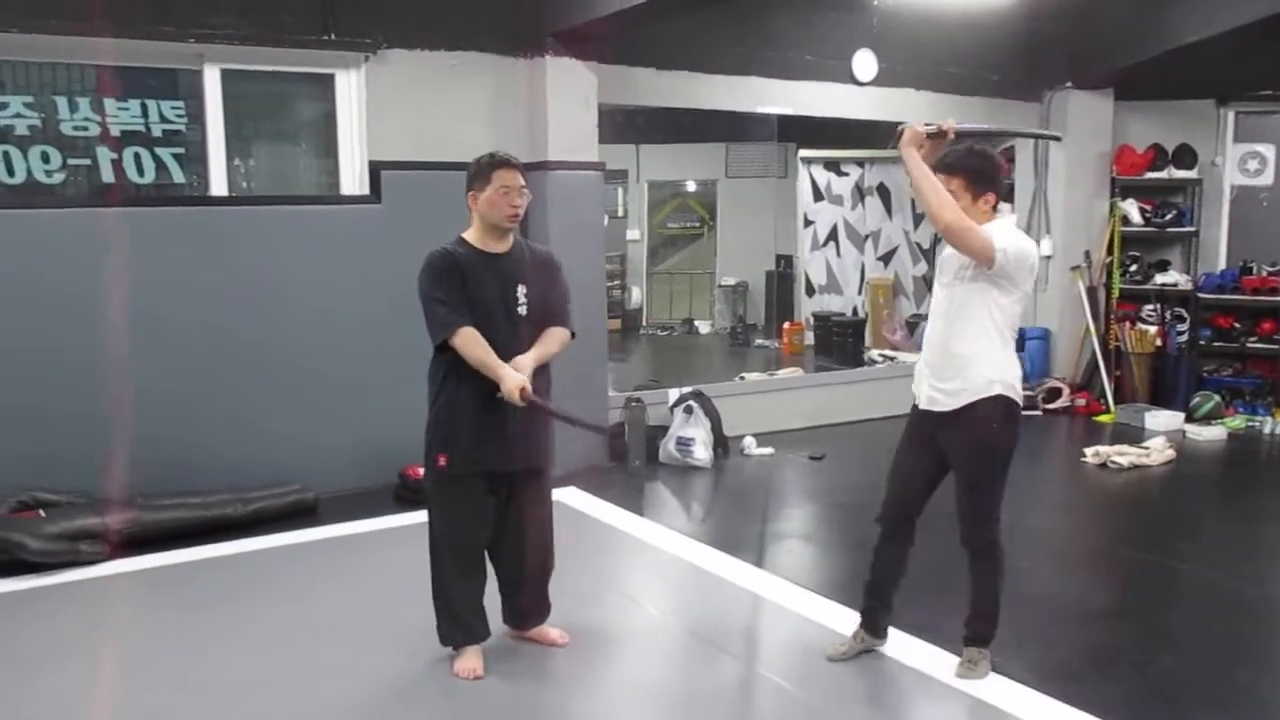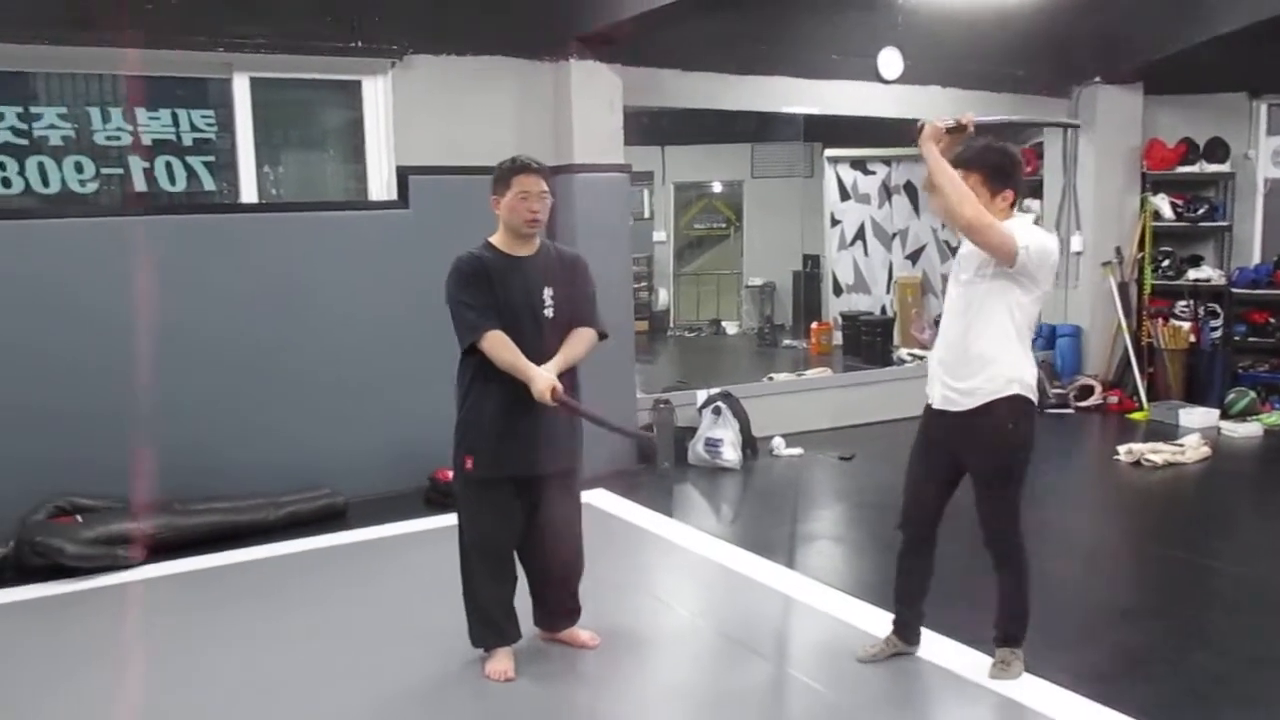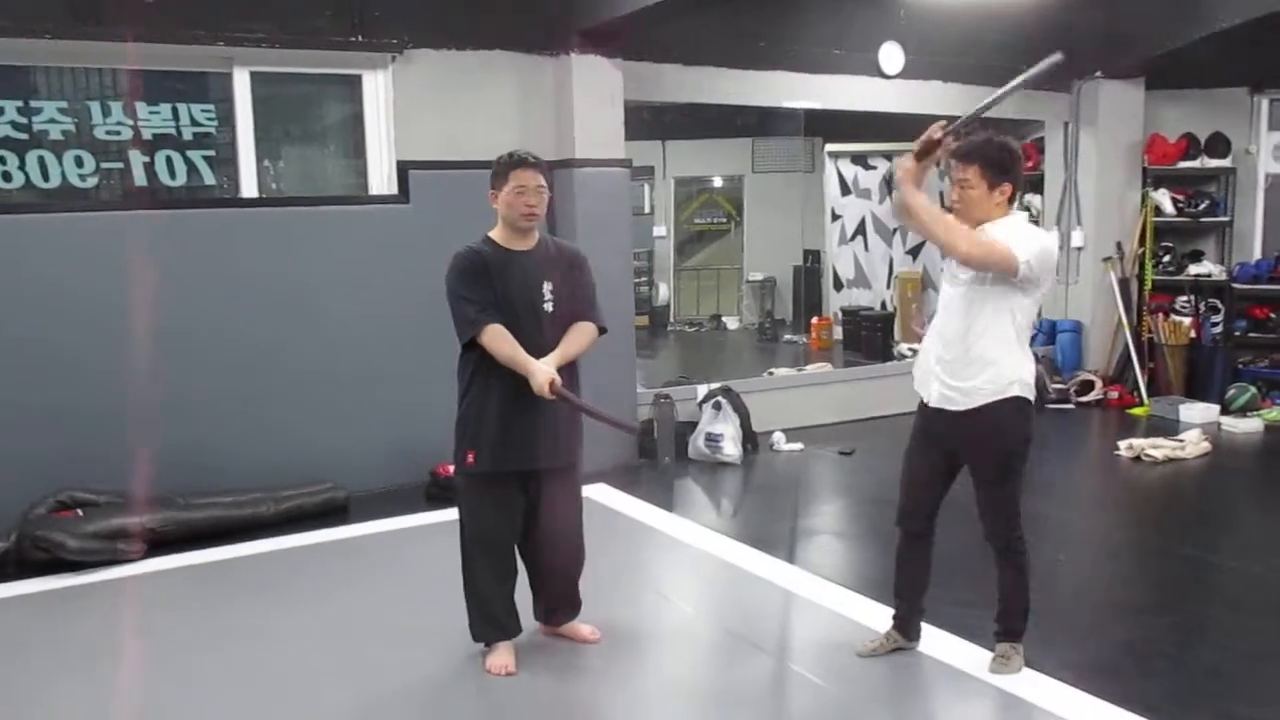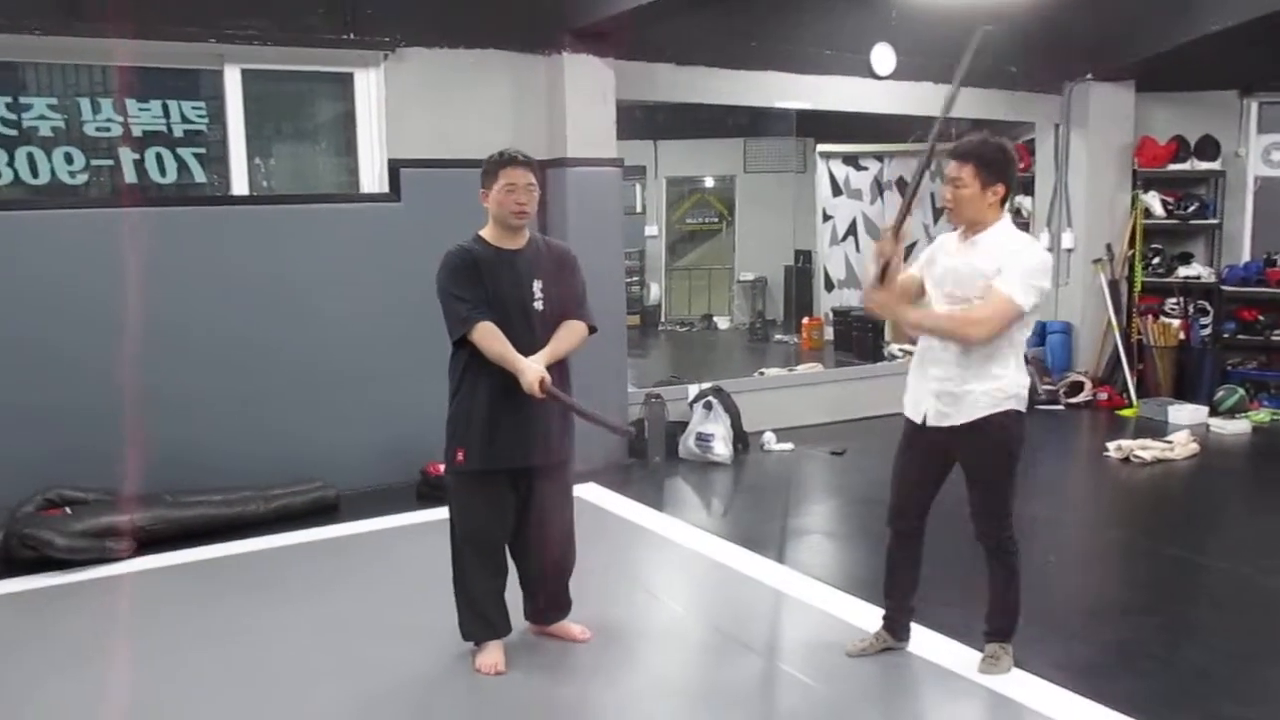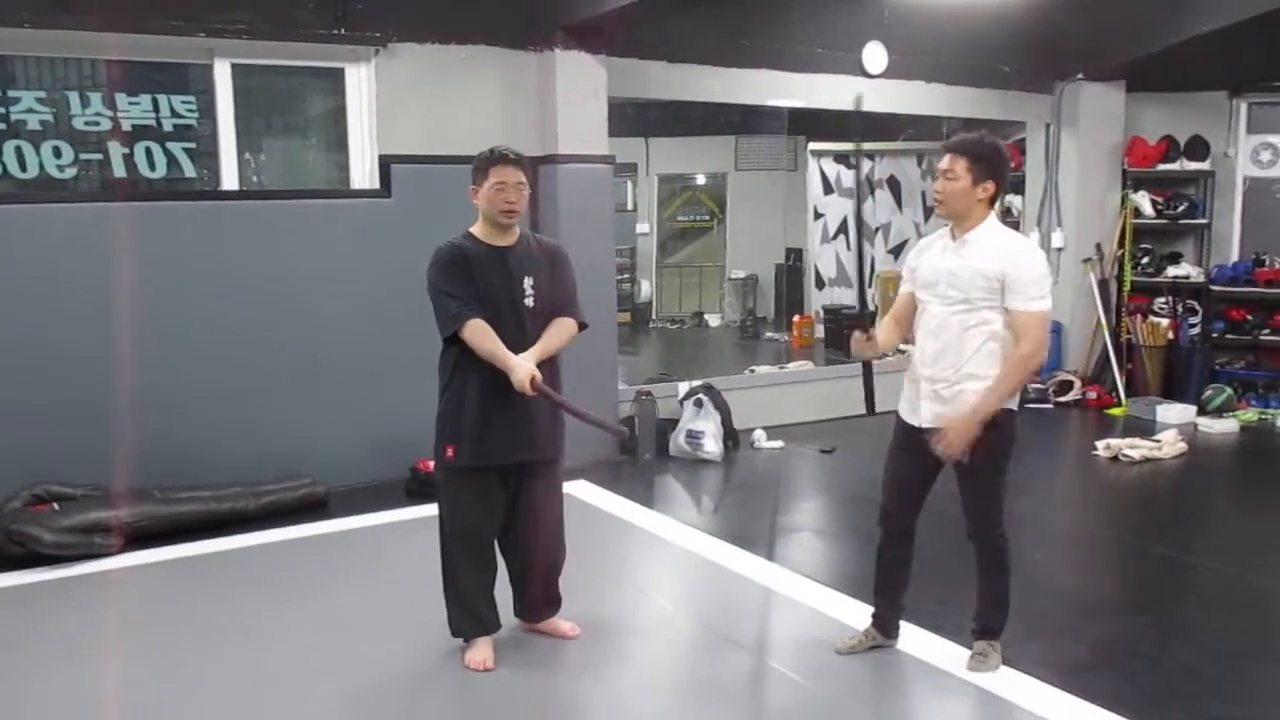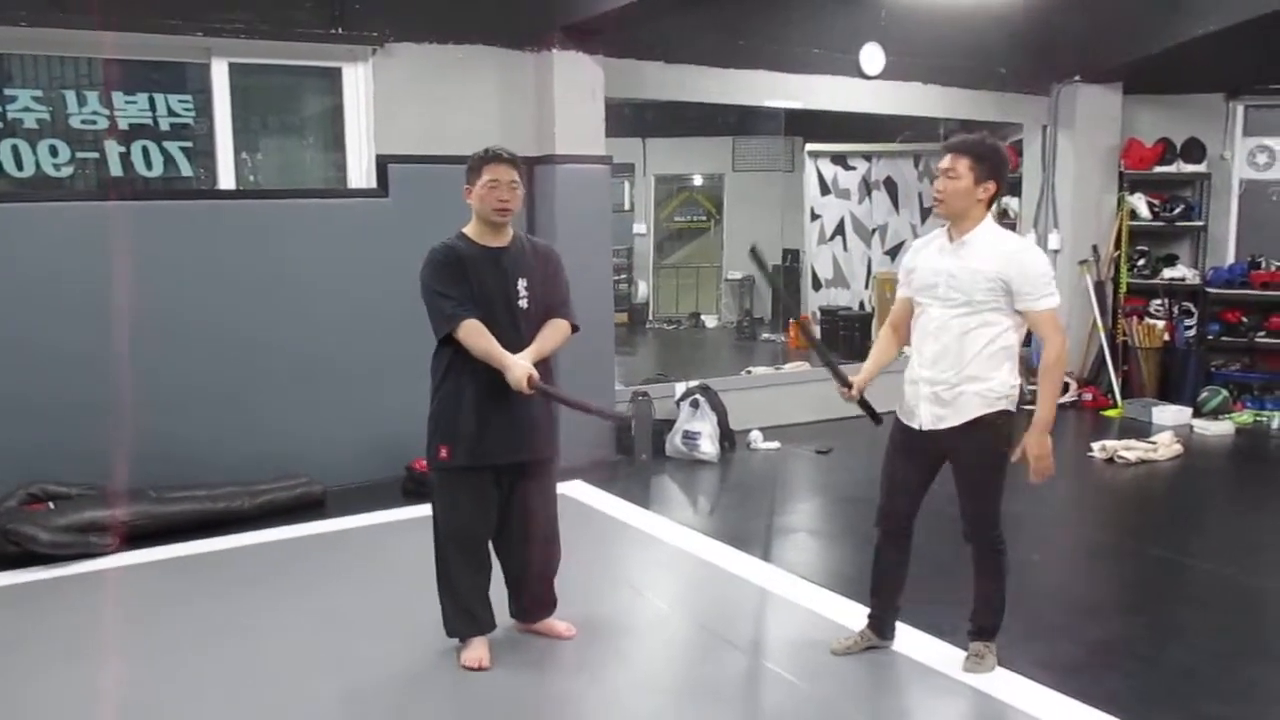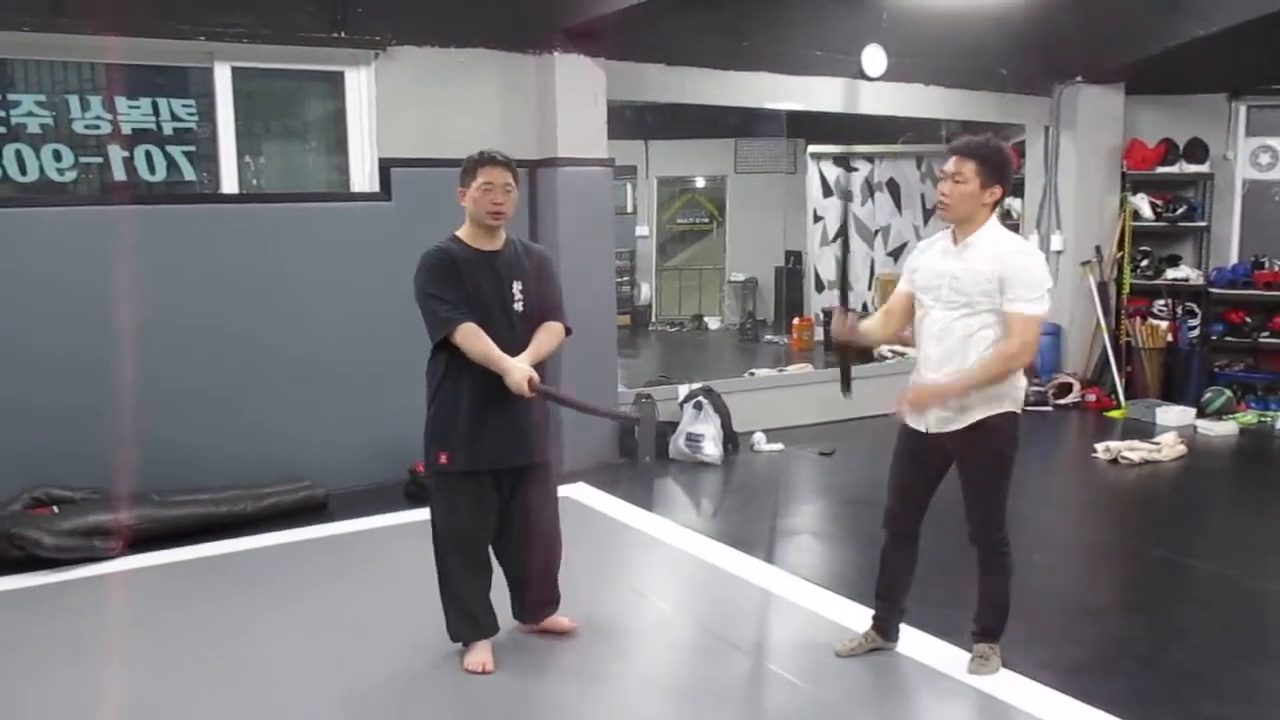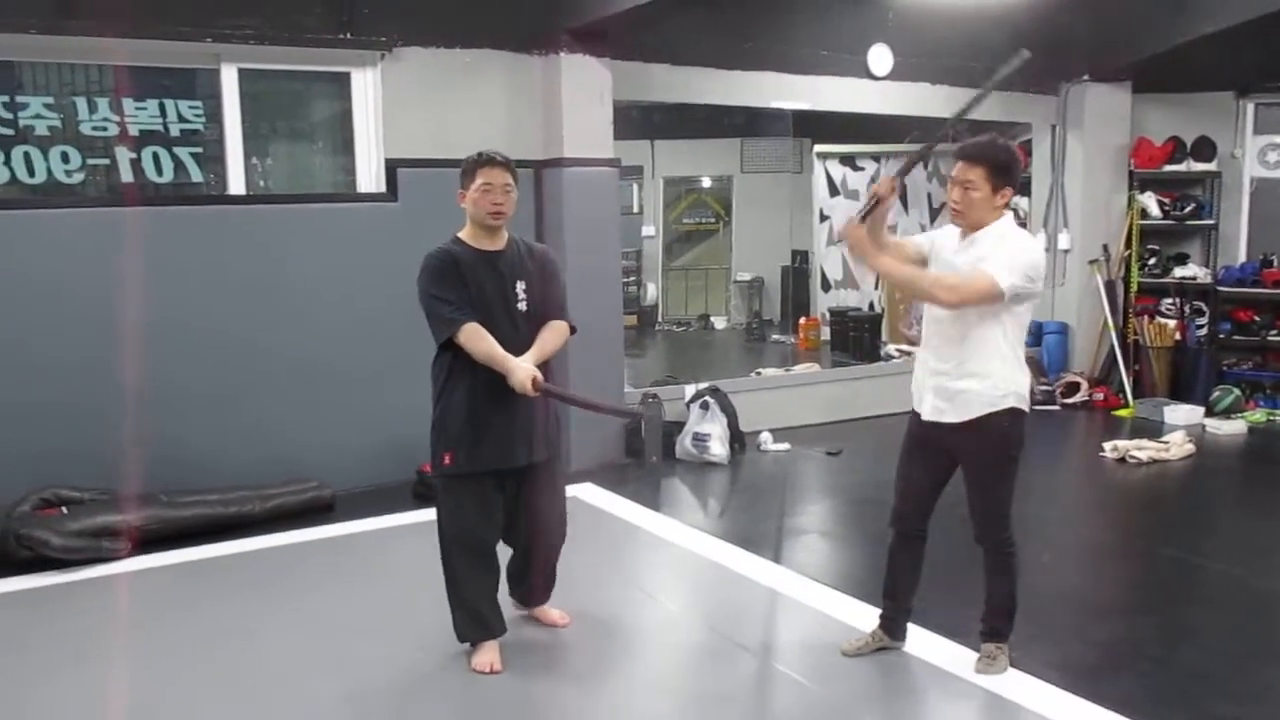
dt=0.2s
person 1, frame 1
left shoulder: (1015, 249)
right shoulder: (961, 235)
left elbow: (950, 223)
right elbow: (926, 200)
left wrist: (912, 155)
right wrist: (929, 154)
left hip: (984, 407)
right hip: (931, 403)
left knee: (978, 534)
right knee: (894, 515)
left ankle: (977, 644)
right ankle: (872, 626)
person 1, frame 2
left shoulder: (1035, 246)
right shoulder: (974, 237)
left elbow: (969, 216)
right elbow: (936, 196)
left wrist: (931, 150)
right wrist: (945, 150)
left hip: (998, 408)
right hip: (945, 404)
left knee: (1001, 536)
right knee: (916, 523)
left ankle: (1010, 645)
right ankle: (905, 632)
person 1, frame 3
left shoulder: (1034, 244)
right shoulder: (968, 235)
left elbow: (965, 248)
right elbow: (910, 214)
left wrist: (911, 184)
right wrist: (923, 163)
left hip: (996, 407)
right hip: (938, 402)
left knee: (1002, 531)
right knee: (913, 519)
left ankle: (1010, 639)
right ankle: (905, 626)
person 1, frame 4
left shoulder: (1026, 256)
right shoulder: (944, 247)
left elbow: (978, 327)
right elbow: (897, 294)
left wrist: (902, 313)
right wrist: (886, 267)
left hip: (989, 417)
right hip: (927, 411)
left knee: (994, 533)
right knee: (903, 520)
left ankle: (1000, 640)
right ankle: (895, 626)
person 1, frame 5
left shoulder: (1019, 255)
right shoulder: (925, 249)
left elbow: (1031, 350)
right elbow: (900, 319)
left wrist: (974, 417)
right wrist: (876, 340)
left hip: (981, 419)
right hip: (918, 411)
left knee: (985, 532)
right knee: (894, 520)
left ankle: (988, 638)
right ankle: (884, 624)
person 1, frame 6
left shoulder: (1018, 255)
right shoulder: (919, 251)
left elbow: (1053, 344)
right elbow: (897, 326)
left wrist: (1040, 428)
right wrist: (866, 374)
left hip: (981, 418)
right hip: (916, 413)
left knee: (983, 534)
right knee: (891, 521)
left ankle: (984, 638)
right ankle: (880, 625)
person 1, frame 7
left shoulder: (1018, 258)
right shoulder: (926, 251)
left elbow: (1021, 349)
right elbow: (893, 319)
left wrist: (947, 390)
right wrist: (858, 331)
left hip: (984, 419)
right hip: (922, 415)
left knee: (987, 535)
right knee: (899, 524)
left ankle: (988, 640)
right ankle: (884, 627)
person 1, frame 8
left shoulder: (1022, 252)
right shoulder: (945, 239)
left elbow: (954, 293)
right elbow: (890, 254)
left wrist: (876, 258)
right wrist: (876, 217)
left hip: (990, 415)
right hip: (930, 409)
left knee: (992, 534)
right knee: (906, 521)
left ankle: (995, 639)
right ankle: (891, 626)
person 2, frame 1
left shoulder: (542, 263)
right shoulder: (444, 264)
left elbow: (559, 327)
right elbow: (459, 331)
left wrist: (529, 360)
right wrist: (502, 373)
left hip: (527, 422)
right hip: (462, 425)
left knee: (529, 532)
right knee: (460, 537)
left ankle: (527, 617)
right ankle: (466, 638)
person 2, frame 2
left shoulder: (570, 266)
right shoulder: (471, 269)
left elbow: (587, 329)
right elbow: (486, 335)
left wrist: (554, 367)
right wrist: (531, 374)
left hip: (555, 423)
right hip: (490, 427)
left knee: (559, 532)
right knee: (489, 540)
left ankle: (557, 619)
right ankle: (497, 640)
person 2, frame 3
left shoulder: (569, 260)
right shoulder: (470, 264)
left elbow: (587, 323)
right elbow: (486, 329)
left wrist: (552, 362)
right wrist: (530, 368)
left hip: (556, 416)
right hip: (490, 420)
left knee: (559, 527)
right knee: (490, 534)
left ankle: (558, 614)
right ankle: (498, 635)
person 2, frame 4
left shoulder: (559, 259)
right shoulder: (462, 262)
left elbow: (578, 322)
right elbow: (478, 327)
left wrist: (541, 359)
right wrist: (519, 366)
left hip: (547, 415)
right hip: (481, 418)
left knee: (550, 526)
right knee: (480, 533)
left ankle: (548, 613)
right ankle: (488, 634)
person 2, frame 5
left shoulder: (550, 256)
right shoulder: (452, 259)
left elbow: (568, 319)
right elbow: (468, 324)
left wrist: (531, 357)
right wrist: (509, 364)
left hip: (537, 412)
right hip: (471, 415)
left knee: (540, 523)
right knee: (470, 529)
left ankle: (538, 610)
right ankle: (477, 630)
person 2, frame 6
left shoulder: (543, 257)
right shoulder: (445, 259)
left elbow: (561, 321)
right elbow: (464, 324)
left wrist: (527, 358)
right wrist: (506, 363)
left hip: (529, 413)
right hip: (464, 416)
left knee: (535, 523)
right knee: (463, 529)
left ankle: (534, 611)
right ankle: (473, 630)
person 2, frame 7
left shoulder: (535, 260)
right shoulder: (439, 263)
left elbow: (554, 323)
right elbow: (460, 328)
left wrist: (525, 360)
right wrist: (505, 366)
left hip: (524, 416)
right hip: (461, 420)
left knee: (536, 525)
right knee: (463, 533)
left ankle: (536, 610)
right ankle: (475, 633)
person 2, frame 8
left shoulder: (538, 259)
right shoulder: (442, 264)
left elbow: (559, 323)
right elbow: (465, 329)
left wrist: (529, 360)
right wrist: (509, 366)
left hip: (530, 416)
right hip: (466, 420)
left knee: (545, 520)
right knee: (470, 533)
left ankle: (531, 595)
right ankle: (483, 632)
